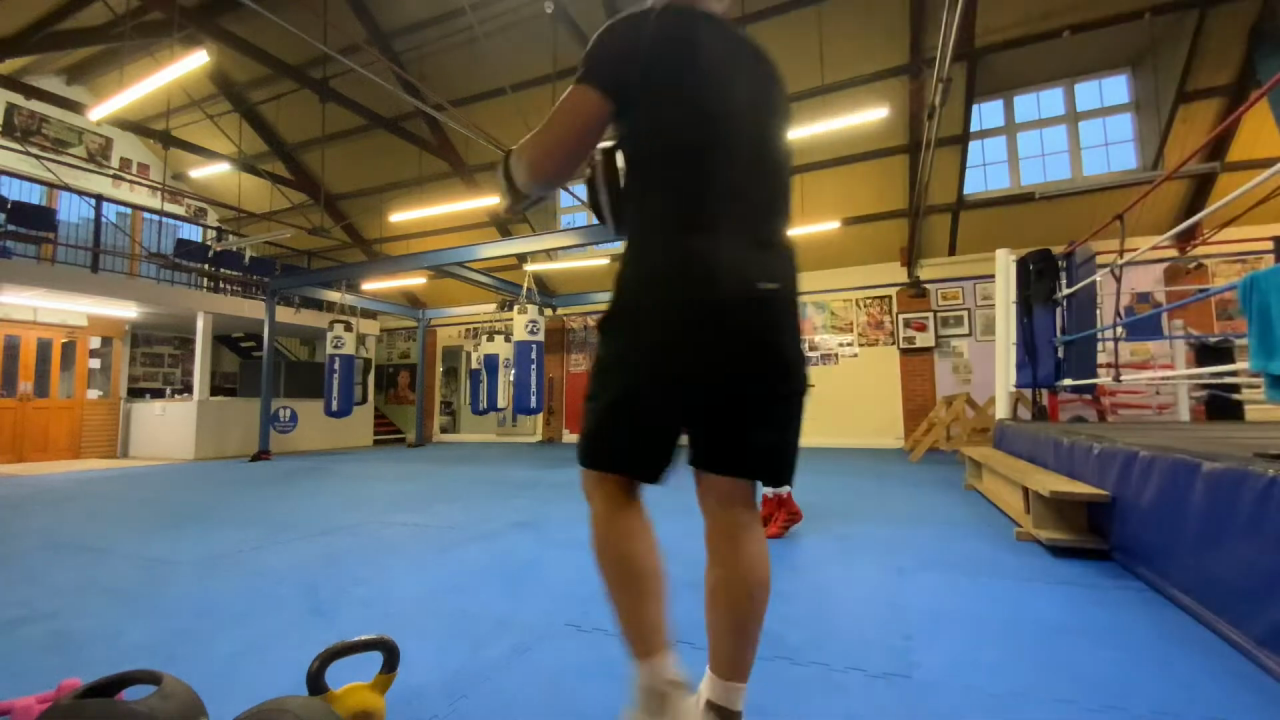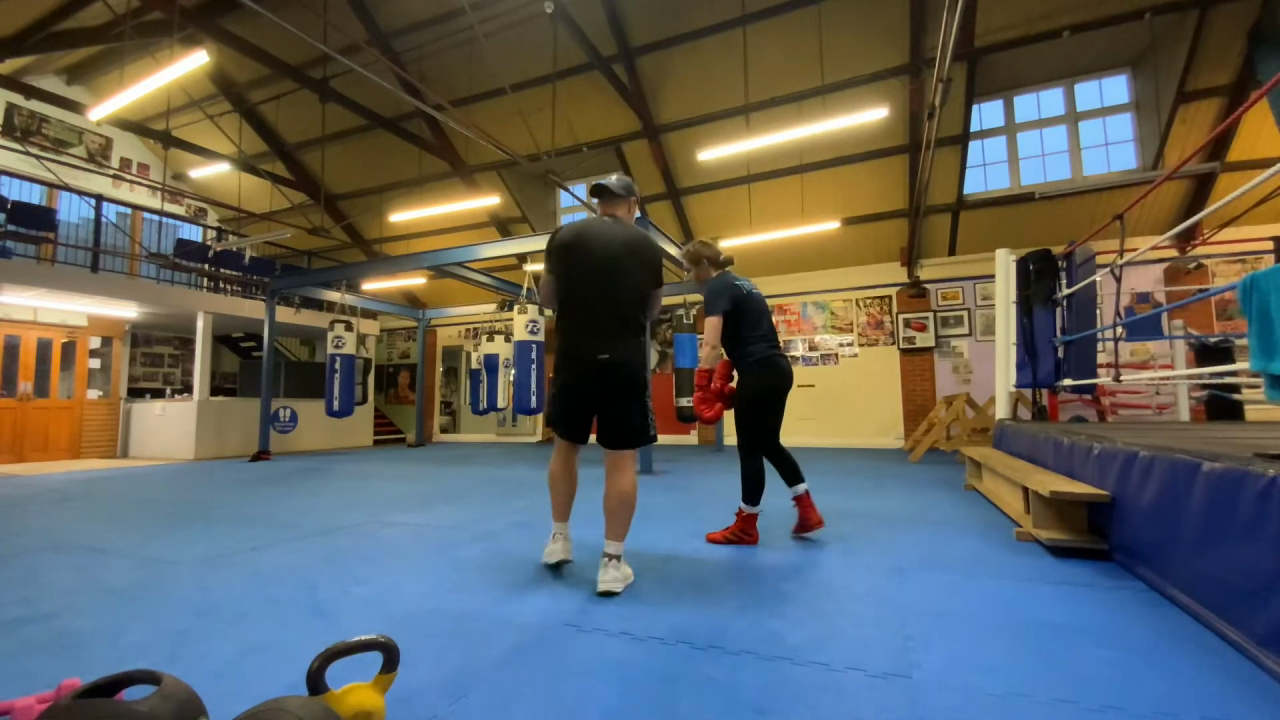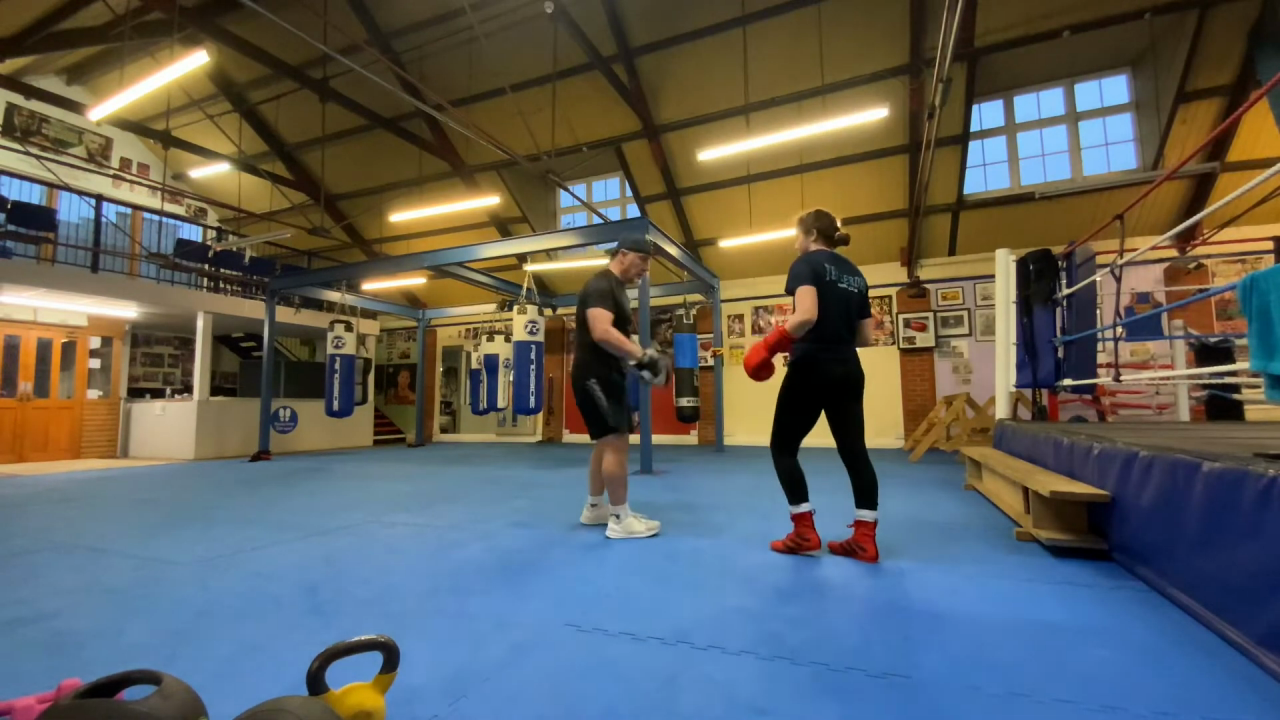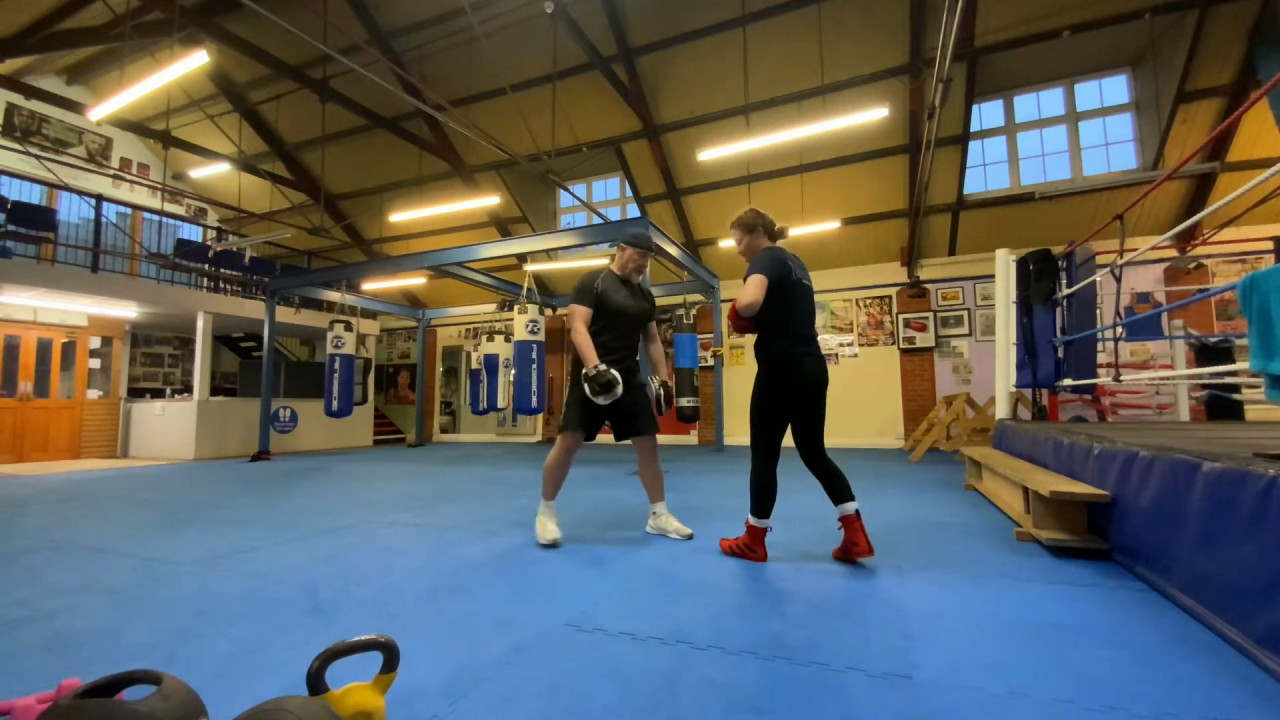
dt=1s
person 1, frame 1
right shoulder: (760, 67)
left elbow: (549, 161)
left wrist: (516, 174)
left hip: (673, 289)
right hip: (766, 295)
left knee: (611, 483)
right knee: (731, 504)
person 1, frame 2
left shoulder: (564, 237)
right shoulder: (646, 245)
left elbow: (548, 298)
left hip: (574, 359)
right hip: (626, 361)
left knee: (567, 446)
right knee: (622, 459)
left ankle: (559, 536)
right ankle: (612, 562)
person 1, frame 3
left shoulder: (614, 289)
right shoulder: (602, 285)
left elbow: (620, 335)
right elbow: (601, 332)
left wrist: (641, 355)
right wrist: (640, 356)
left hip: (605, 373)
right hip: (595, 374)
left knee: (607, 441)
right knee: (616, 441)
left ankle: (595, 507)
right ankle: (620, 519)
person 1, frame 4
left shoulder: (644, 295)
right shoulder: (593, 283)
left elbow: (652, 340)
right elbow: (577, 327)
left wrist: (662, 378)
right wrist: (594, 367)
left hip: (628, 378)
right hip: (593, 377)
left knee: (647, 443)
right knee: (568, 441)
left ankle: (659, 516)
right ankle: (546, 512)
person 2, frame 1
left shoulder: (762, 288)
right shoulder: (756, 291)
left elbow: (762, 336)
left wrist: (744, 375)
right wrist: (745, 377)
left hip: (770, 374)
right hip: (768, 374)
left knee: (755, 438)
right knee: (760, 440)
left ankle: (787, 505)
right ankle: (771, 507)
person 2, frame 2
left shoulder: (716, 288)
right shoulder: (740, 282)
left elbow: (711, 344)
left wrist: (704, 389)
right wrist: (724, 378)
left hip: (758, 374)
right hip: (779, 370)
left knee: (750, 449)
right knee: (768, 444)
left ankle: (746, 526)
right ankle: (808, 509)
person 2, frame 3
left shoulder: (807, 264)
right shoulder: (854, 273)
left elbow: (806, 316)
right elbow: (866, 336)
left wrist: (771, 344)
left hip: (811, 369)
right hip: (848, 371)
left knee: (783, 447)
right knee: (854, 451)
left ankle: (805, 530)
right ankle: (864, 538)
person 2, frame 4
left shoulder: (768, 259)
right shoulder: (793, 264)
left elbow: (749, 303)
left wrist: (738, 313)
right wrist: (758, 320)
left hip: (781, 368)
right hip: (813, 367)
left knee: (764, 455)
right knee: (814, 453)
left ankle: (754, 541)
right ankle: (856, 536)
